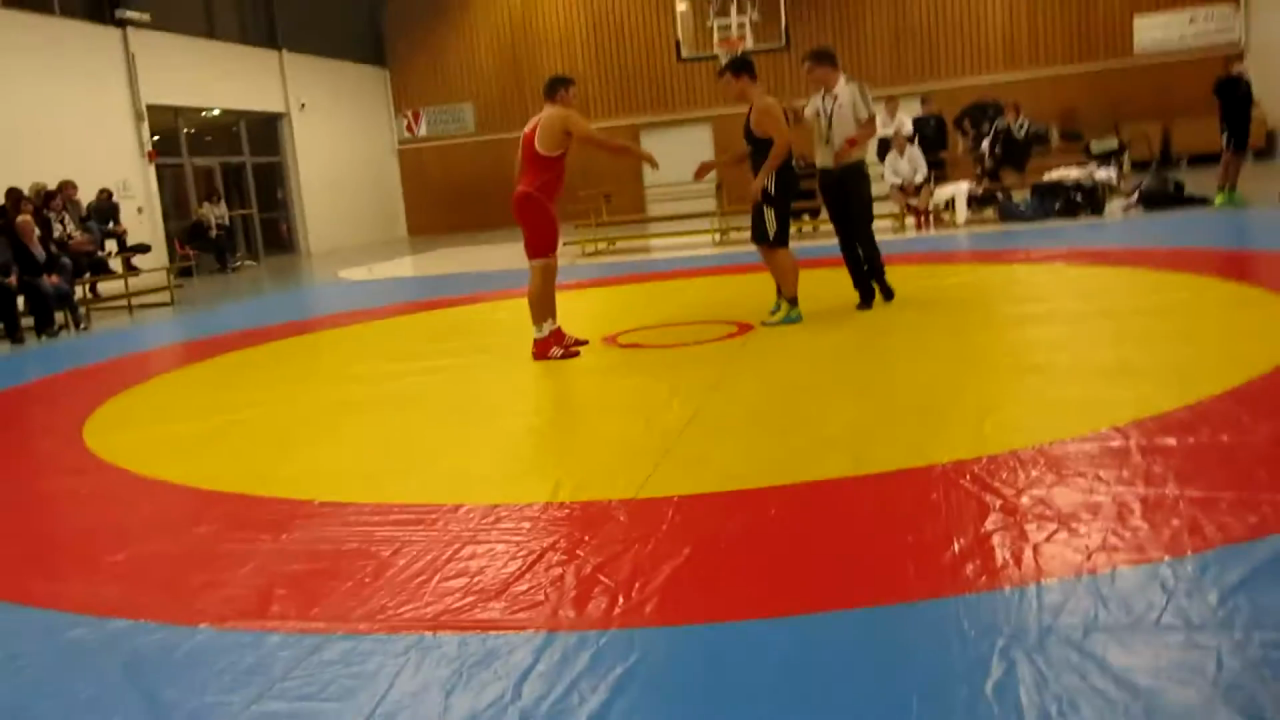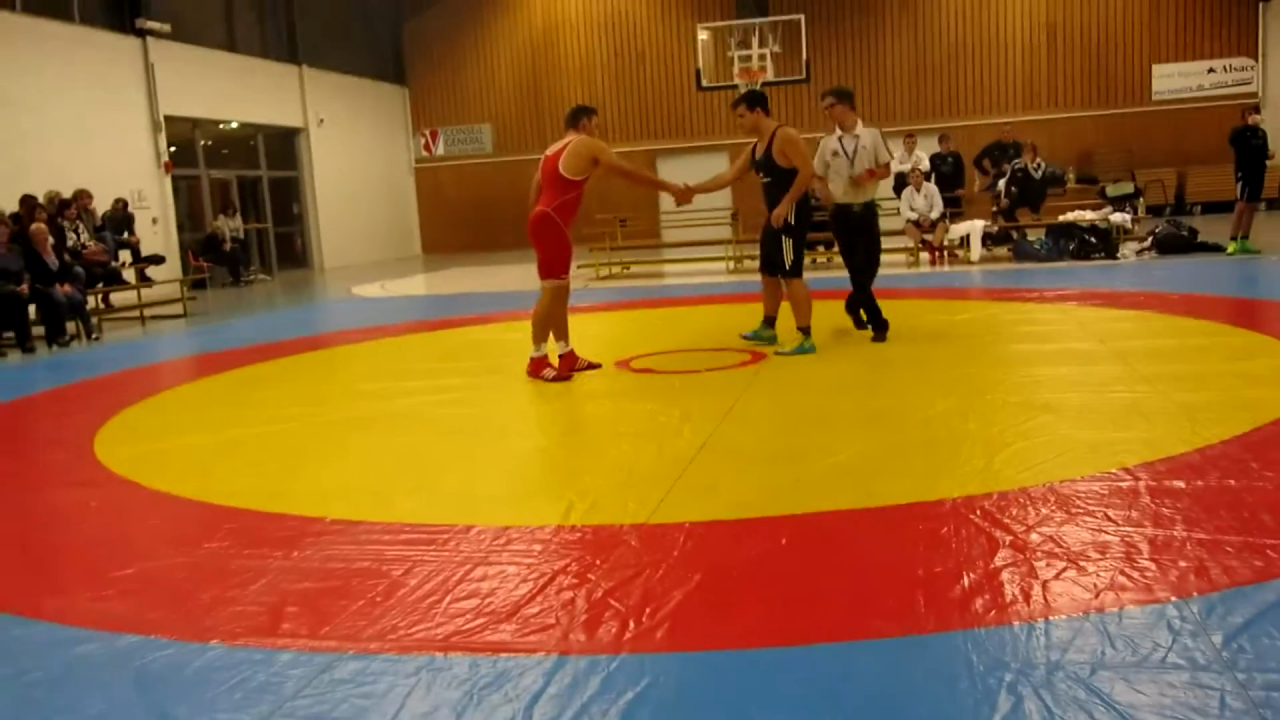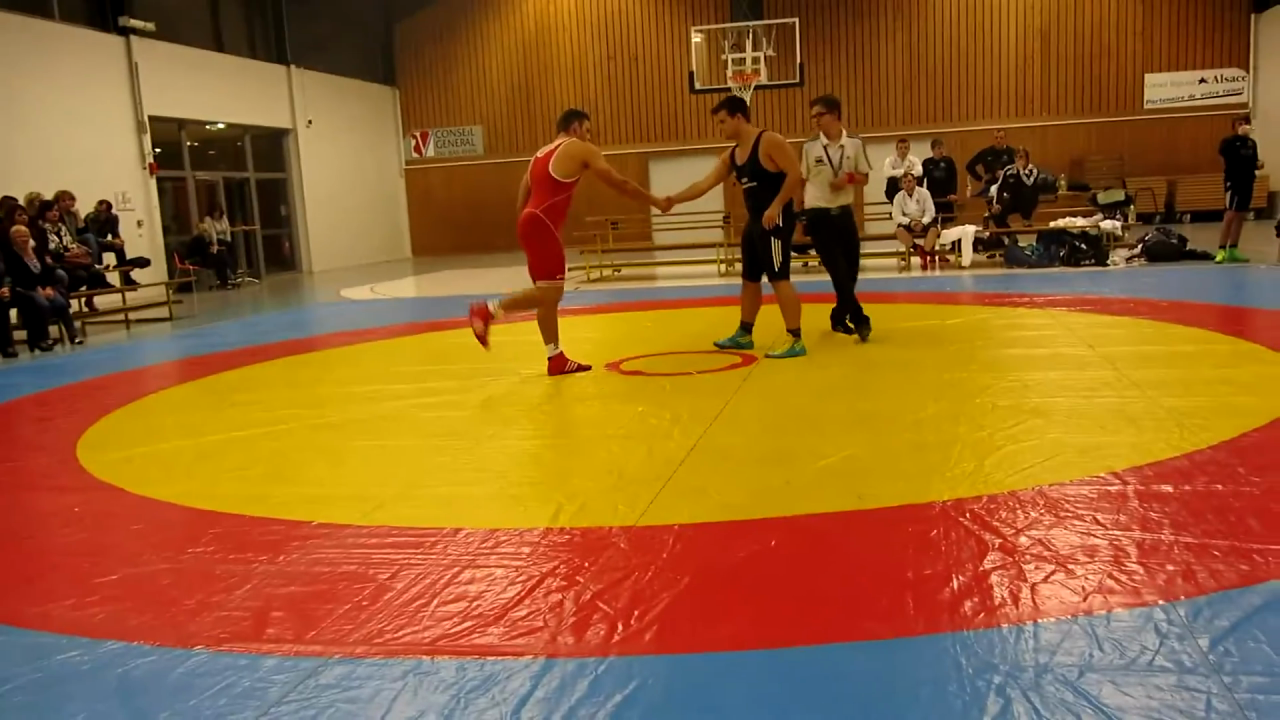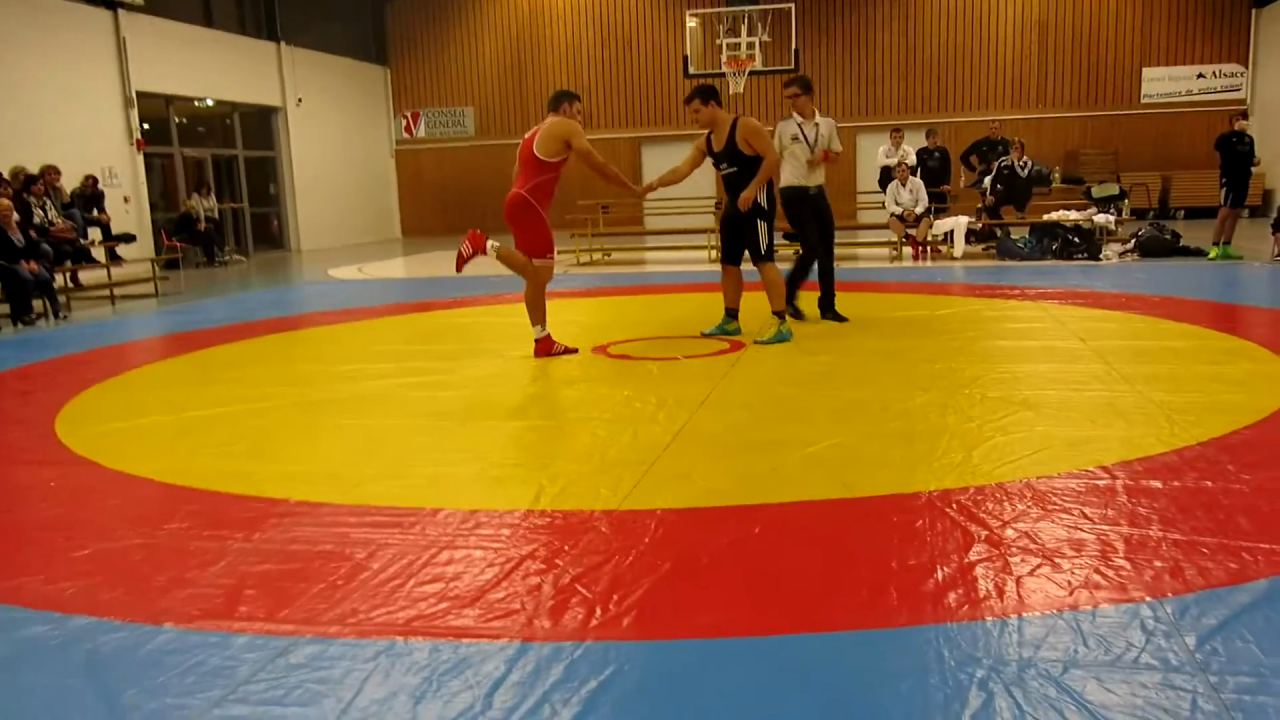
dt=0.2s
person 1, frame 1
left shoulder: (533, 124)
right shoulder: (563, 117)
right elbow: (604, 142)
right wrist: (641, 153)
left hip: (529, 200)
right hip: (535, 202)
left knee: (547, 270)
right knee: (542, 270)
left ankle: (553, 333)
right ankle: (543, 340)
person 1, frame 2
left shoulder: (551, 151)
right shoulder: (589, 146)
left elbow: (534, 197)
right elbow: (633, 174)
right wrist: (671, 188)
left hip: (544, 220)
right hip: (552, 224)
left knee: (560, 291)
right knee: (552, 292)
left ankle: (567, 356)
right ankle: (538, 361)
person 1, frame 3
left shoulder: (542, 154)
right shoulder: (581, 149)
left elbow: (522, 199)
right elbow: (619, 183)
right wrist: (654, 201)
left hip: (534, 223)
right hip: (542, 226)
left knee: (549, 295)
right knee: (548, 294)
left ankle: (556, 359)
right ankle: (488, 311)
person 1, frame 4
left shoulder: (533, 135)
right shoulder: (567, 128)
right elbow: (599, 165)
right wrist: (631, 187)
left hip: (523, 204)
right hip: (528, 207)
left knee: (538, 276)
right knee: (540, 273)
left ankle: (543, 341)
right ankle: (483, 244)
person 2, frame 1
left shoulder: (764, 105)
right shoulder: (756, 109)
left elbow: (783, 142)
right elbow: (749, 152)
left wrist: (761, 177)
right wrist: (715, 164)
left hip: (776, 183)
right hip: (771, 184)
left knee: (776, 245)
right knee: (763, 241)
left ankle: (791, 306)
right ankle: (784, 297)
person 2, frame 2
left shoulder: (785, 137)
right shoulder: (754, 149)
left elbow: (807, 171)
right elbow: (728, 177)
left wrist: (785, 204)
right wrist: (695, 189)
left hip: (791, 214)
right hip: (776, 215)
left knee: (791, 275)
right knee: (769, 273)
left ankle: (805, 338)
right ankle: (767, 328)
person 2, frame 3
left shoulder: (770, 141)
right shoulder: (730, 156)
left elbow: (796, 174)
right elbow: (705, 184)
left wrist: (776, 206)
right wrist: (674, 199)
left hip: (776, 219)
right hip: (755, 220)
left knee: (779, 278)
right knee: (750, 279)
left ankle: (795, 340)
right ankle: (744, 334)
person 2, frame 4
left shoulder: (746, 126)
right shoulder: (704, 142)
left elbow: (773, 157)
right elbow: (681, 171)
left wrist: (752, 189)
right wrist: (657, 182)
left hip: (756, 201)
right hip: (733, 204)
left knee: (764, 261)
right knee: (729, 264)
left ankle: (780, 324)
right ankle: (730, 321)
person 3, frame 1
left shoulder: (853, 91)
right shoulder: (815, 102)
left elbow: (870, 127)
left wrist: (850, 143)
left hip: (853, 170)
right hip: (827, 174)
left knee: (862, 229)
right knee: (845, 236)
left ankle: (879, 278)
right ankle: (865, 290)
person 3, frame 2
left shoulder: (872, 135)
right shoulder: (826, 142)
left elbow: (886, 169)
right elbow: (818, 177)
left wrist: (870, 174)
right wrist: (825, 191)
left hip: (867, 208)
right hip: (841, 211)
left knee: (871, 265)
right knee: (856, 268)
left ankle: (854, 304)
right ankle: (877, 321)
person 3, frame 3
left shoulder: (855, 144)
right shoulder: (810, 148)
left elbow: (864, 178)
right elbow: (801, 182)
left wrist: (849, 178)
right wrist: (799, 214)
left hip: (844, 212)
right hip: (819, 215)
left knee: (851, 267)
right knee: (838, 269)
left ankle: (839, 317)
right ankle: (860, 320)
person 3, frame 4
left shoulder: (827, 124)
right shoulder: (783, 127)
left elbow: (837, 155)
left wrist: (825, 155)
left hip: (817, 192)
right hip: (793, 193)
left knee: (826, 250)
right knee: (812, 249)
left ankle: (827, 306)
right ankle: (789, 297)
